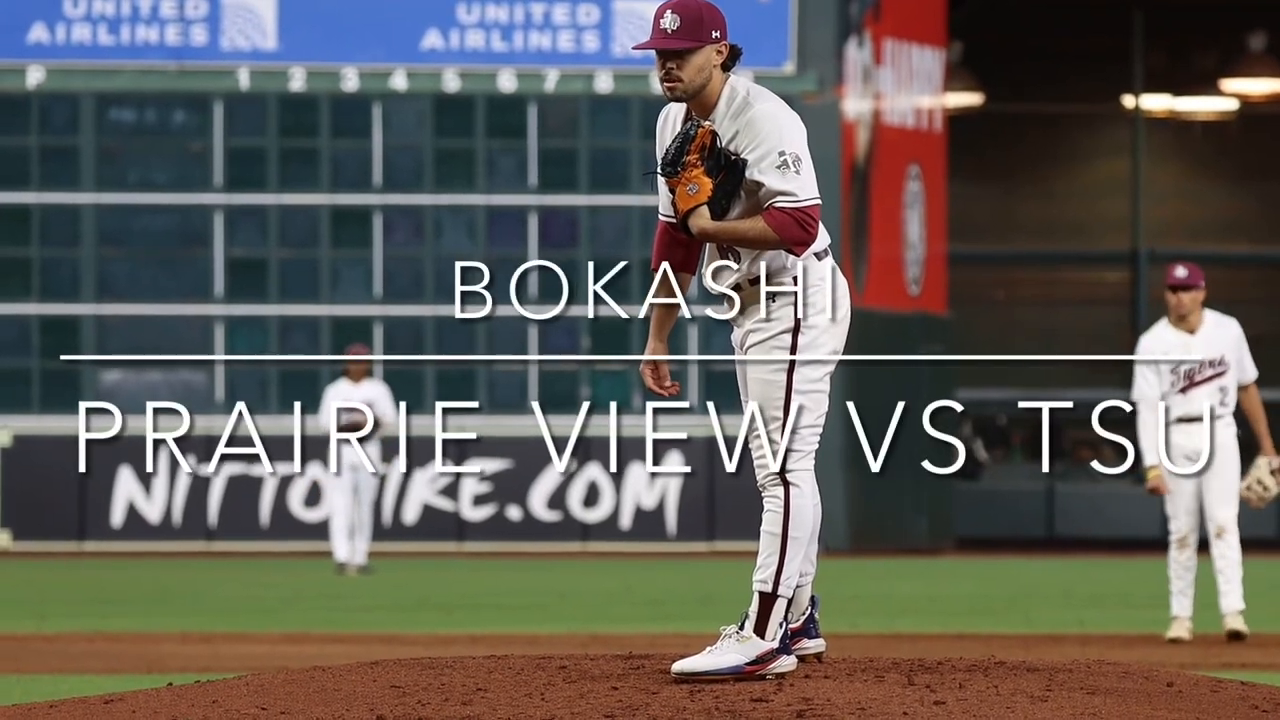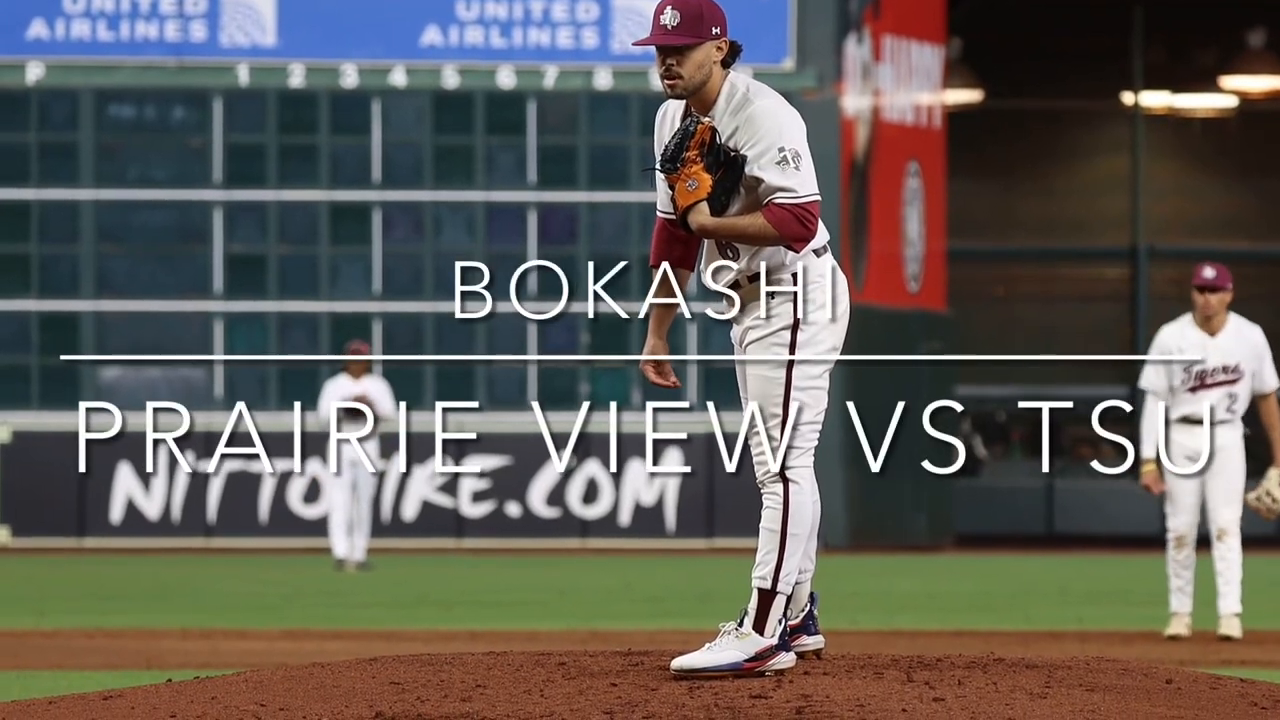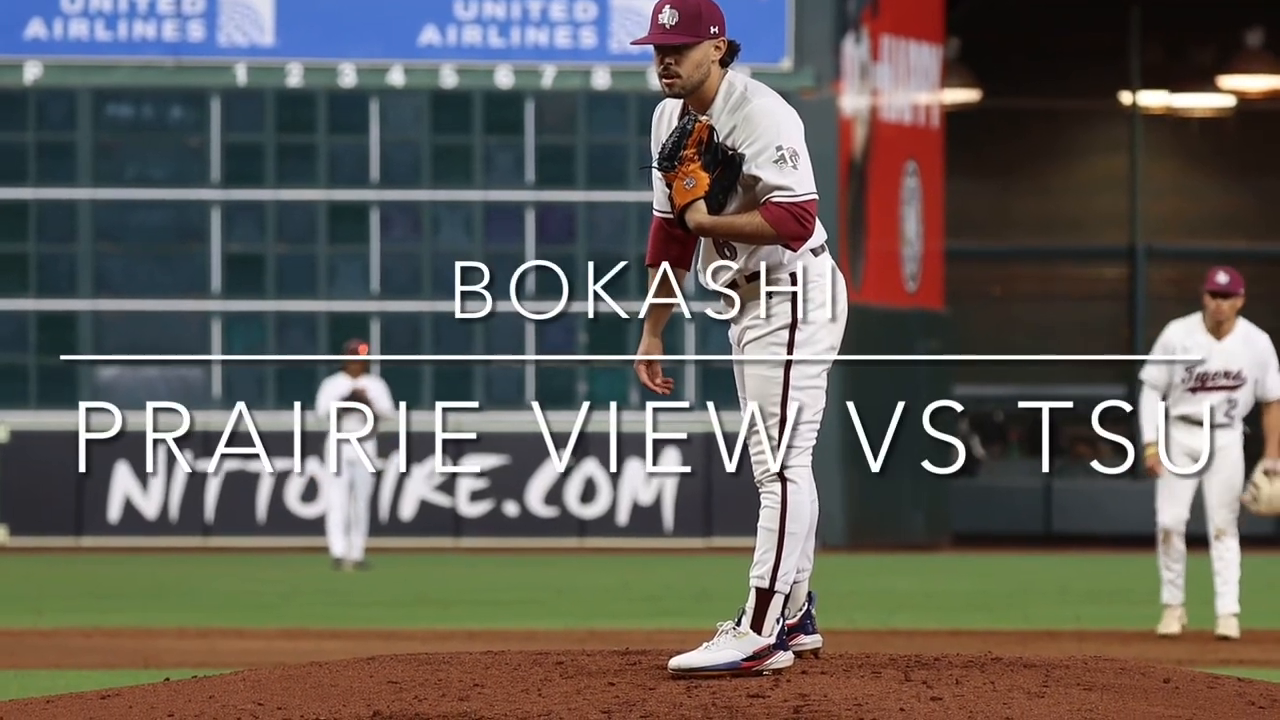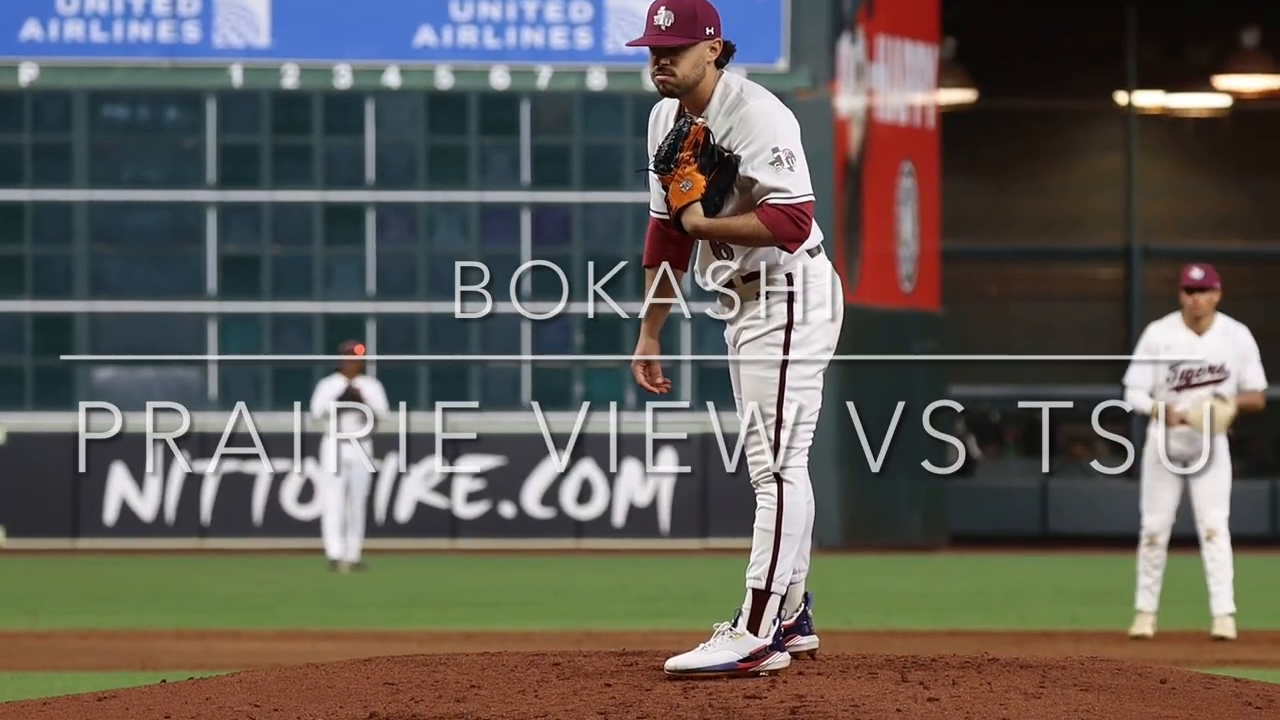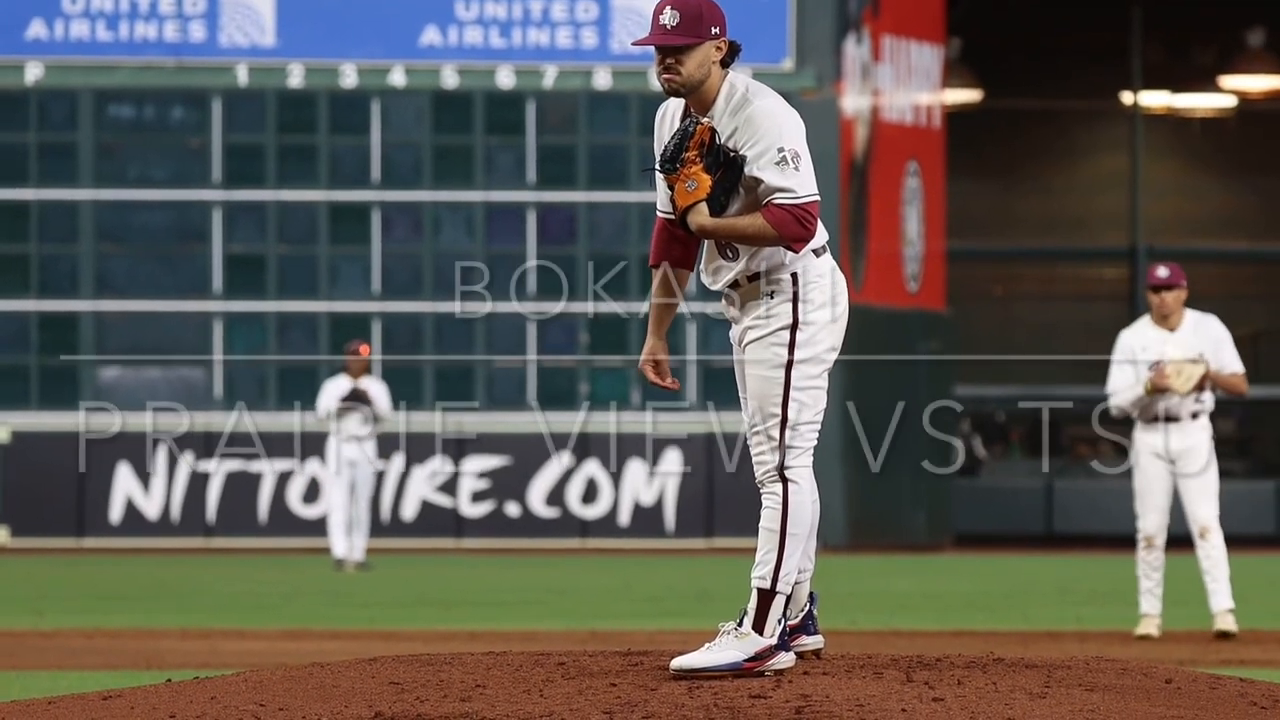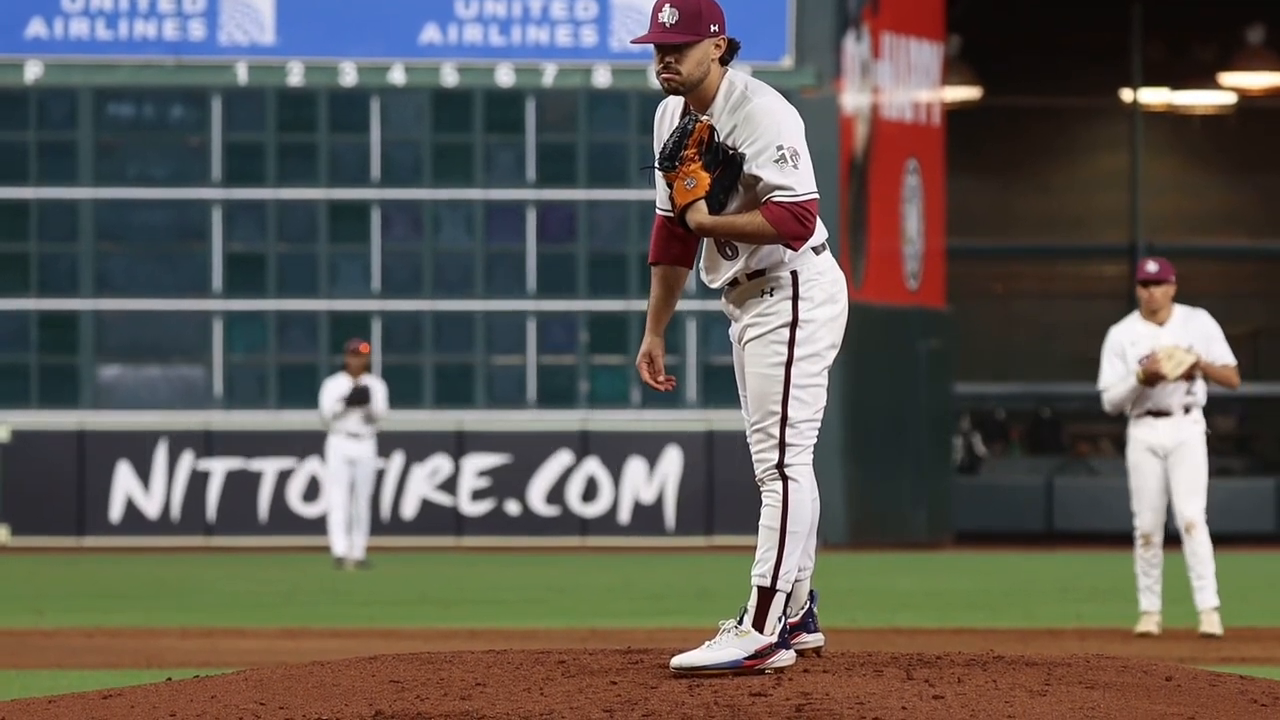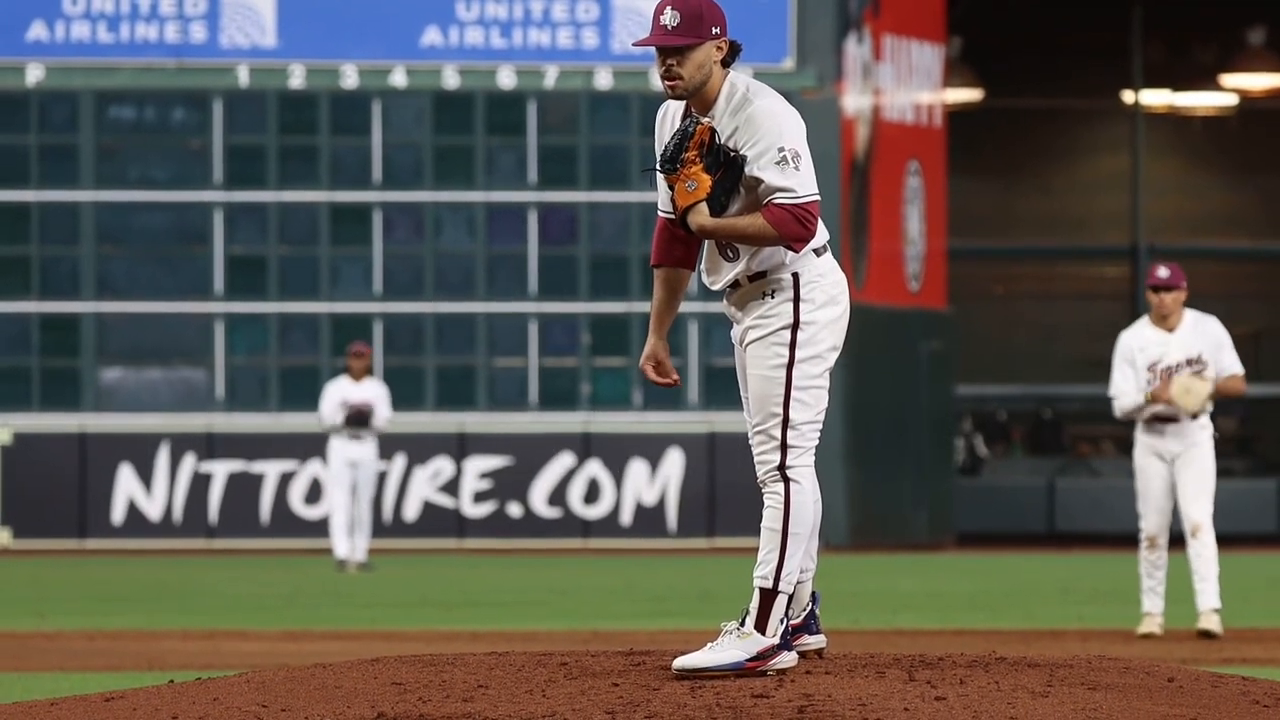
dt=0.3s
person 1, frame 1
left shoulder: (762, 118)
right shoulder: (672, 122)
left elbow: (798, 226)
right elbow: (673, 236)
left wrist: (708, 227)
right wrist: (657, 338)
left hip: (796, 300)
right hip: (748, 306)
left knee: (782, 468)
right knee: (780, 467)
left ankle: (764, 638)
right ankle: (797, 619)
person 1, frame 2
left shoulder: (762, 114)
right shoulder: (671, 118)
left elbow: (798, 220)
right elbow: (672, 232)
left wrist: (708, 223)
right wrist: (657, 333)
left hip: (795, 297)
right hip: (748, 301)
left knee: (782, 464)
right knee: (779, 464)
left ankle: (763, 633)
right ankle: (796, 616)
person 1, frame 3
left shoulder: (760, 113)
right shoulder: (668, 118)
left elbow: (796, 219)
right elbow: (669, 229)
left wrist: (706, 222)
right wrist: (652, 331)
left hip: (793, 295)
right hip: (745, 301)
left knee: (780, 463)
right knee: (776, 463)
left ankle: (761, 633)
right ankle: (794, 615)
person 1, frame 4
left shoulder: (756, 115)
right shoulder: (664, 118)
left elbow: (792, 221)
right elbow: (665, 230)
left wrist: (701, 224)
right wrist: (649, 332)
left hip: (789, 297)
right hip: (741, 300)
left knee: (776, 463)
right knee: (773, 463)
left ankle: (758, 634)
right ankle: (790, 616)
person 1, frame 5
left shoulder: (761, 114)
right shoulder: (670, 118)
left elbow: (798, 221)
right elbow: (672, 230)
left wrist: (708, 223)
right wrist: (657, 332)
left hip: (793, 295)
right hip: (746, 301)
left knee: (781, 462)
right knee: (777, 461)
left ankle: (763, 634)
right ankle: (795, 616)
person 1, frame 6
left shoulder: (760, 112)
right shoulder: (670, 116)
left elbow: (797, 219)
right elbow: (671, 228)
left wrist: (706, 221)
right wrist: (654, 331)
left hip: (793, 293)
right hip: (746, 299)
left knee: (781, 460)
right knee: (777, 460)
left ankle: (763, 631)
right ankle: (796, 613)
person 1, frame 7
left shoulder: (762, 113)
right shoulder: (671, 118)
left elbow: (798, 221)
right elbow: (674, 230)
left wrist: (709, 223)
right wrist: (658, 332)
left hip: (795, 295)
right hip: (747, 301)
left knee: (783, 461)
right knee: (779, 460)
left ankle: (766, 634)
right ankle: (798, 614)
person 2, frame 1
left shoulder: (1229, 329)
right shoulder: (1152, 343)
left elbow: (1247, 388)
right elbow: (1147, 409)
left wrist: (1266, 445)
right wrist: (1152, 466)
left hip: (1220, 434)
right hip: (1177, 440)
left knee: (1223, 522)
right knee: (1182, 531)
left ankle: (1232, 612)
right ankle: (1181, 618)
person 2, frame 2
right shoulder: (1169, 337)
right elbow: (1154, 401)
right wrist: (1148, 461)
left hip: (1226, 438)
right hip: (1181, 439)
left knee: (1225, 525)
right knee: (1180, 530)
left ankle: (1230, 614)
right ankle: (1180, 613)
person 2, frame 3
right shoulder: (1176, 334)
right elbow: (1151, 389)
right wrist: (1151, 443)
left hip: (1227, 439)
right hip: (1178, 436)
left knee: (1224, 525)
right knee: (1169, 522)
left ankle: (1228, 614)
right ankle: (1173, 607)
person 2, frame 4
left shoulder: (1238, 336)
right shoulder: (1157, 334)
left elbow: (1258, 396)
right elbow: (1134, 393)
left wrist: (1235, 400)
right wrist: (1157, 409)
left hip: (1212, 438)
right hip: (1164, 437)
left knee: (1213, 525)
right knee: (1155, 527)
left ankle: (1224, 614)
right ankle: (1146, 612)
person 2, frame 5
left shoulder: (1210, 328)
right shoulder: (1130, 338)
left elbow: (1241, 386)
right elbow: (1117, 405)
left wrist: (1210, 374)
right wrist: (1149, 387)
left hip: (1194, 434)
right hip: (1150, 438)
left knee: (1205, 522)
right knee: (1151, 528)
left ankle: (1223, 611)
right ankle: (1150, 614)
person 2, frame 6
left shoulder: (1199, 322)
right shoulder: (1120, 334)
left elbow: (1233, 379)
right elbow: (1110, 402)
left wrist: (1201, 364)
right wrist: (1141, 376)
left hip: (1187, 428)
right hip: (1144, 433)
left knee: (1190, 517)
right knee: (1147, 525)
left ankle: (1208, 608)
right ankle: (1150, 611)
person 2, frame 7
left shoulder: (1209, 328)
right shoulder: (1130, 339)
left elbow: (1238, 382)
right elbow: (1120, 406)
left wrist: (1213, 385)
right wrist: (1148, 398)
left hip: (1196, 434)
right hip: (1150, 437)
left knee: (1197, 519)
right knee: (1152, 527)
left ankle: (1209, 610)
right ankle: (1152, 612)
person 3, frame 1
left shoulder: (869, 43)
right shoulder: (852, 46)
left elbow: (870, 87)
right elbow: (850, 90)
left wrist: (866, 115)
left hip: (865, 120)
right hip: (854, 121)
left knee: (863, 194)
right knee: (854, 192)
left ankle: (861, 274)
right ankle: (856, 273)
person 3, frame 2
left shoulder: (867, 40)
right shoulder: (850, 42)
left elbow: (871, 82)
right elbow: (849, 84)
left hip: (864, 116)
right hip: (853, 117)
left knee: (862, 186)
right knee: (853, 189)
left ankle: (860, 271)
right ankle: (855, 269)
person 3, frame 3
left shoulder: (866, 40)
right shoulder: (849, 43)
left elbow: (867, 83)
right elbow: (847, 85)
left wrist: (863, 114)
left hip: (862, 116)
right hip: (851, 116)
left knee: (860, 187)
right knee: (851, 185)
left ankle: (859, 270)
right ankle: (853, 270)
person 3, frame 4
left shoulder: (861, 39)
right shoulder: (844, 42)
left elbow: (863, 81)
right elbow: (842, 85)
left hip: (858, 116)
right hip: (847, 116)
left knee: (856, 187)
right knee: (847, 186)
left ankle: (854, 269)
right ankle: (849, 269)
person 3, frame 5
left shoulder: (867, 38)
right shoulder: (850, 42)
left elbow: (869, 82)
right elbow: (848, 85)
right wrist: (852, 107)
left hip: (863, 116)
right hip: (852, 116)
left knee: (862, 187)
right knee: (853, 183)
left ankle: (860, 269)
right ankle: (855, 269)
person 3, frame 6
left shoulder: (866, 36)
right shoulder: (849, 40)
left elbow: (868, 79)
right elbow: (848, 83)
left wrist: (866, 104)
left hip: (863, 115)
right hip: (853, 115)
left knee: (861, 184)
right knee: (853, 184)
left ankle: (860, 268)
right ankle: (854, 266)
person 3, frame 7
left shoulder: (868, 38)
right shoulder: (850, 42)
left elbow: (871, 81)
right elbow: (849, 86)
left wrist: (866, 107)
left hip: (865, 116)
right hip: (853, 117)
left knee: (863, 186)
right knee: (854, 186)
left ankle: (861, 268)
right ankle: (856, 267)
person 4, frame 1
left shoulder: (379, 388)
right shoulder: (334, 389)
left elbow: (391, 418)
right elbow: (324, 421)
left wrist: (372, 420)
right wrist: (342, 426)
left hip: (369, 451)
right hip: (342, 450)
left knee: (365, 506)
right knee: (341, 505)
left ankle: (361, 559)
right ankle: (342, 559)
person 4, frame 2
left shoulder: (379, 384)
right shoulder: (333, 384)
left elbow: (390, 413)
right elbow: (323, 414)
left wrist: (370, 405)
right wrist: (346, 409)
left hip: (368, 447)
right hip: (341, 447)
left knee: (364, 503)
right knee: (340, 502)
left ankle: (359, 556)
right ankle: (341, 555)
person 4, frame 3
left shoulder: (376, 384)
right shoulder: (331, 383)
left elbow: (388, 412)
right elbow: (322, 412)
left wrist: (368, 400)
right wrist: (343, 401)
left hip: (365, 446)
right hip: (338, 445)
left knee: (361, 502)
right knee: (337, 500)
left ankle: (357, 555)
right ankle: (338, 554)
person 4, frame 4
left shoulder: (372, 386)
right shoulder: (327, 384)
left elbow: (382, 413)
right elbow: (317, 412)
left wrist: (363, 398)
right wrist: (339, 400)
left hip: (361, 448)
right hip: (334, 446)
left knee: (357, 503)
right knee: (333, 502)
left ankle: (353, 556)
right ankle: (335, 555)
person 4, frame 5
left shoulder: (377, 386)
right shoulder: (332, 384)
left elbow: (386, 414)
right elbow: (322, 413)
left wrist: (370, 400)
right wrist: (344, 402)
left hip: (366, 447)
right hip: (339, 446)
left knee: (363, 503)
right knee: (338, 502)
left ankle: (358, 556)
right ankle: (340, 555)
person 4, frame 6
left shoulder: (376, 384)
right shoulder: (332, 383)
left elbow: (379, 416)
right elbow: (326, 414)
left wrist: (368, 401)
right wrist: (347, 401)
left hip: (366, 446)
right hip: (339, 444)
left knee: (363, 501)
right knee: (338, 500)
left ankle: (358, 554)
right ankle: (340, 553)
person 4, frame 7
left shoulder: (378, 388)
right shoulder: (333, 386)
left elbow: (384, 420)
right elbow: (325, 418)
left wrist: (367, 418)
right wrist: (346, 417)
left hip: (367, 448)
right hip: (340, 447)
left knee: (364, 504)
right knee: (339, 502)
left ankle: (360, 556)
right ankle: (342, 556)
